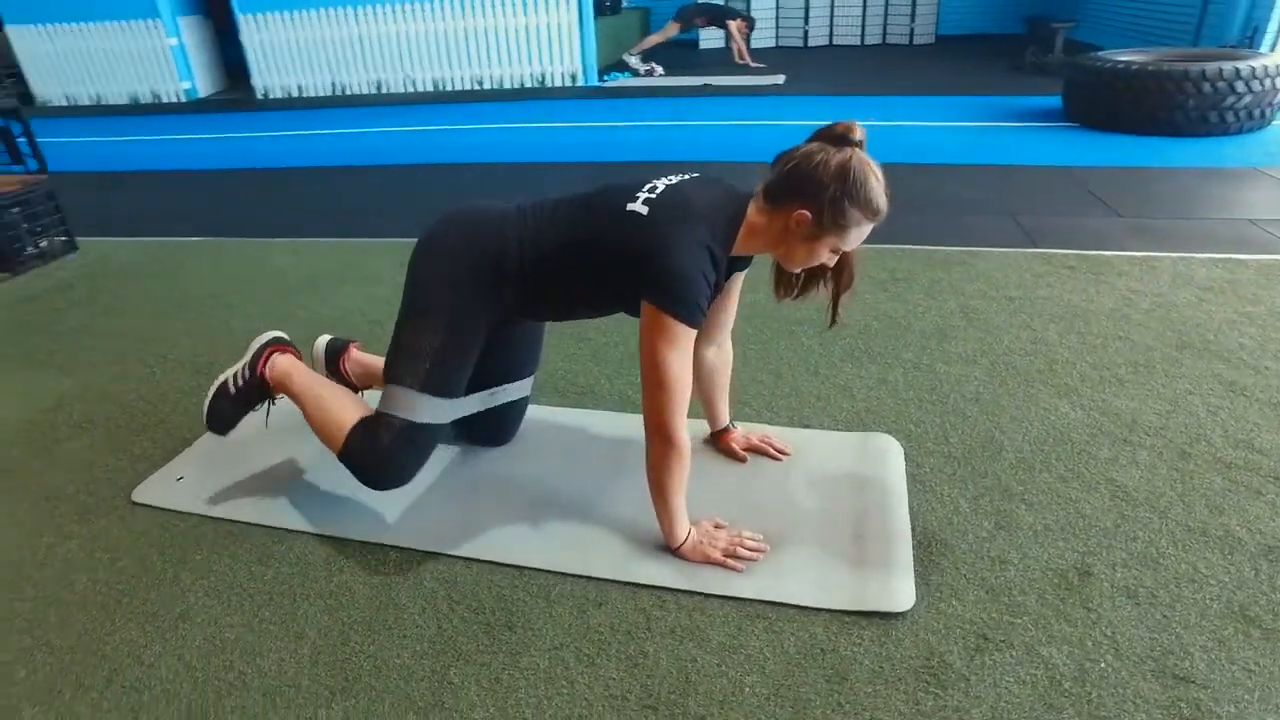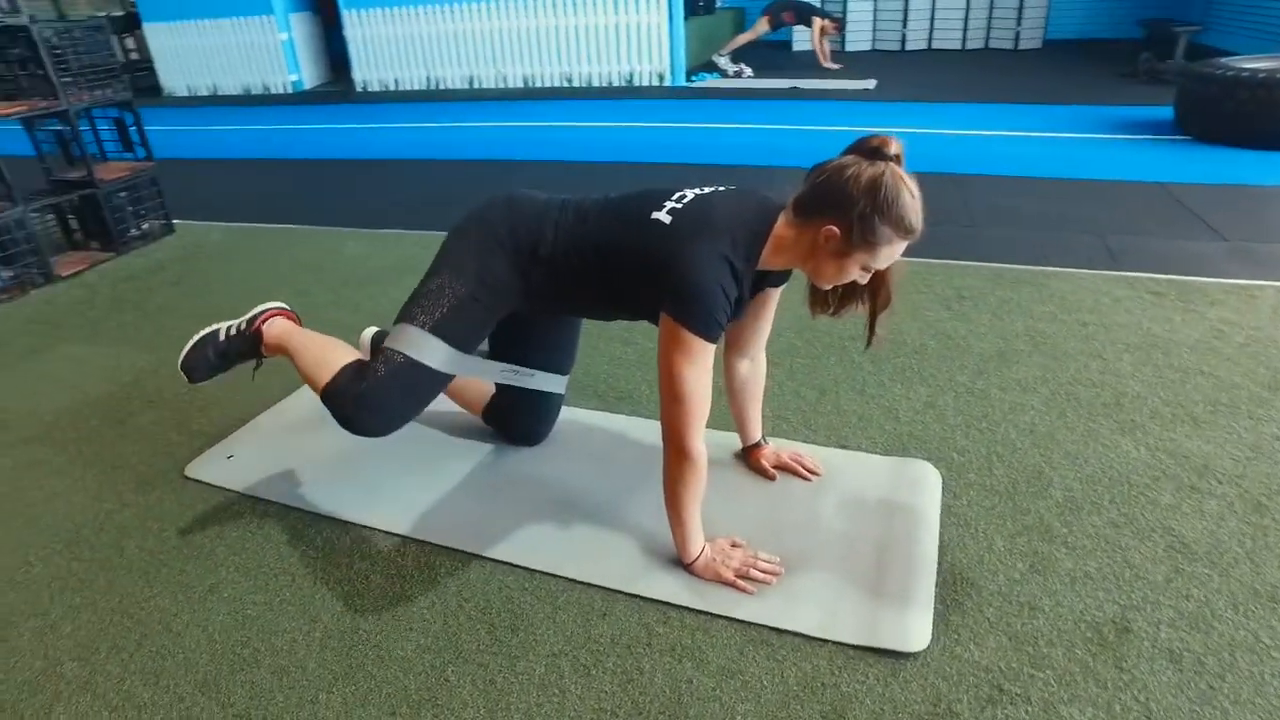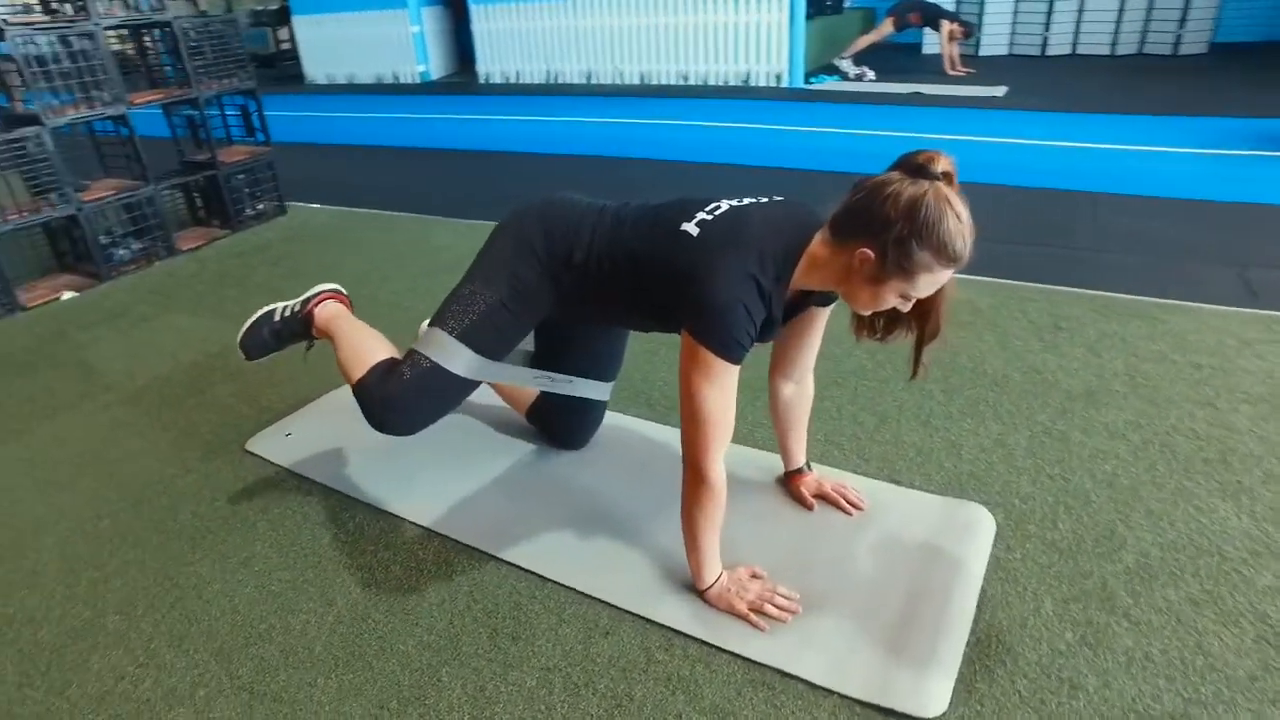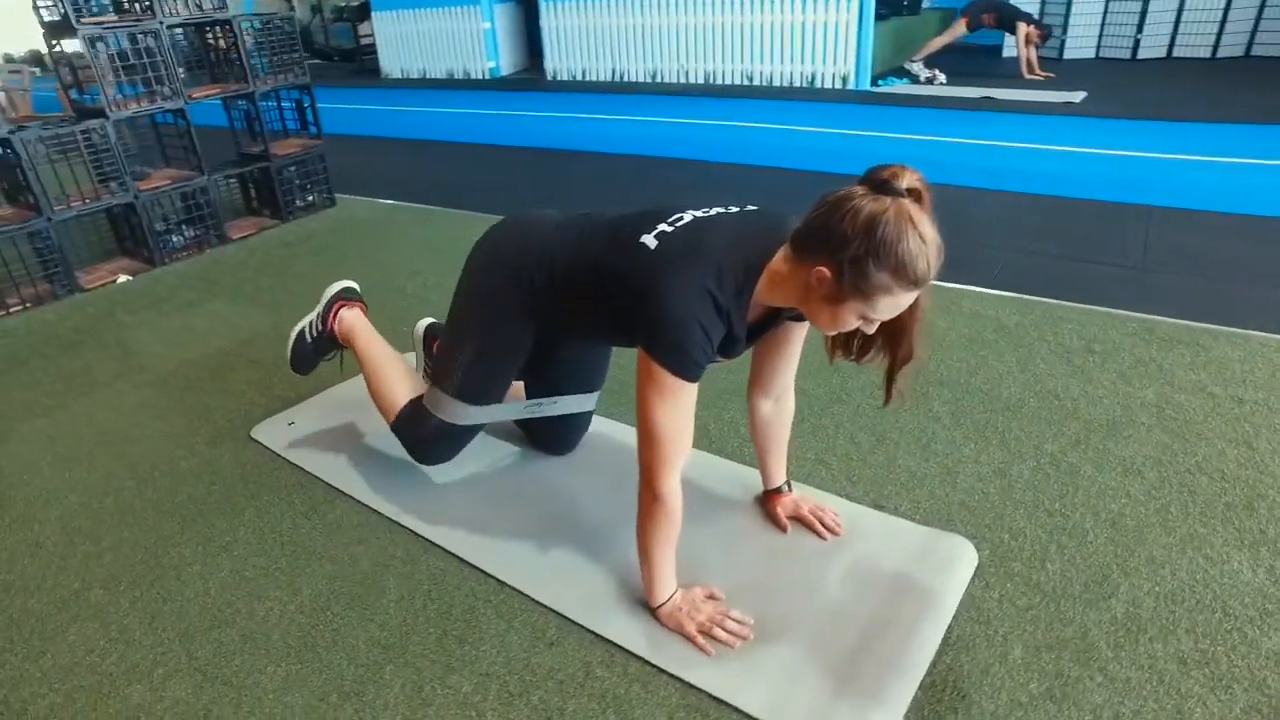
dt=0.4s
person 1, frame 1
left shoulder: (735, 219)
right shoulder: (684, 253)
left elbow: (712, 342)
right elbow: (665, 424)
left wrist: (723, 428)
right wrist: (680, 534)
left hip: (512, 276)
right hip: (466, 264)
left knee: (494, 428)
right knee: (385, 461)
left ankle: (346, 359)
right ankle: (277, 366)
person 1, frame 2
left shoulder: (772, 237)
right shoulder: (708, 266)
left elbow: (745, 355)
right elbow: (683, 438)
left wrist: (755, 442)
right wrist: (693, 551)
left hip: (546, 272)
right hip: (502, 251)
left knee: (525, 426)
right knee: (371, 405)
left ankle: (398, 346)
right ankle: (271, 330)
person 1, frame 3
left shoulder: (819, 254)
right shoulder: (731, 285)
left elbow: (791, 377)
right elbow: (704, 460)
left wrist: (796, 469)
right wrist: (710, 580)
left hip: (592, 280)
right hip: (539, 257)
left knee: (568, 431)
right knee: (398, 404)
left ankle: (463, 352)
right ankle: (324, 313)
person 1, frame 4
left shoulder: (793, 261)
right shoulder: (690, 301)
left elbow: (771, 395)
right elbow: (661, 478)
left wrist: (777, 488)
right wrist: (665, 599)
left hip: (573, 283)
right hip: (513, 274)
left knee: (554, 439)
right knee: (432, 439)
left ankle: (447, 346)
right ankle: (345, 317)
